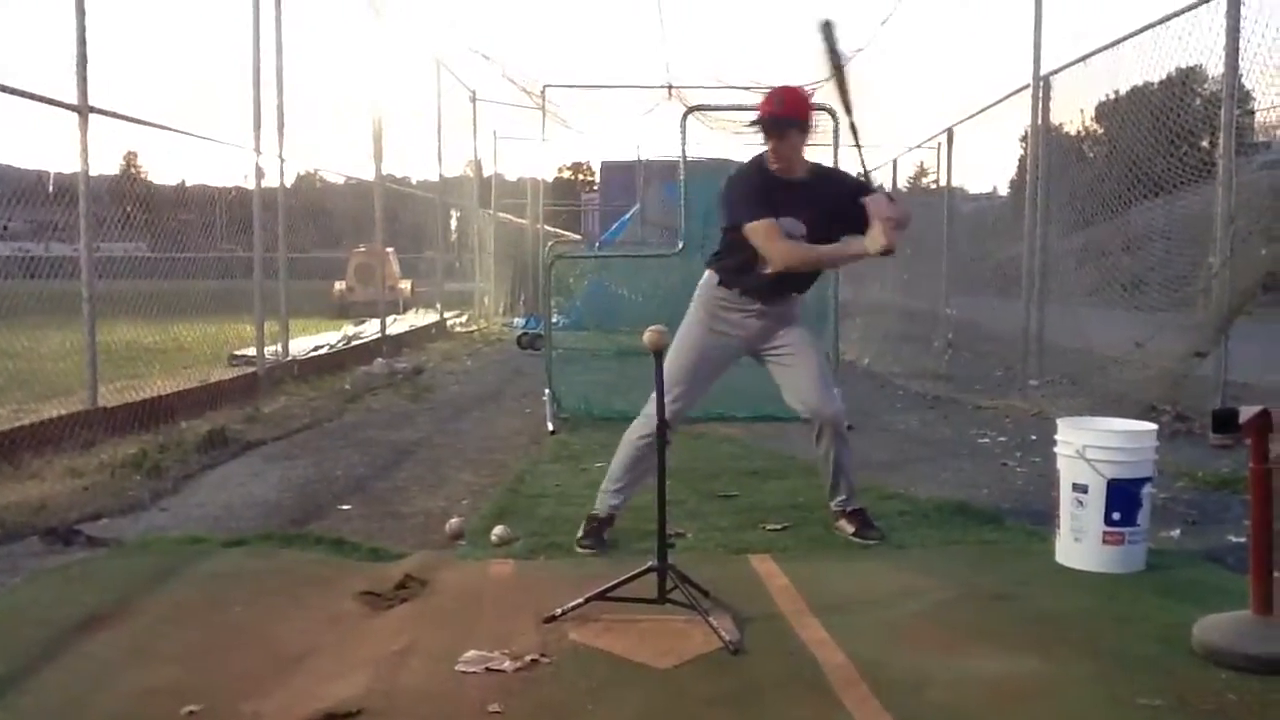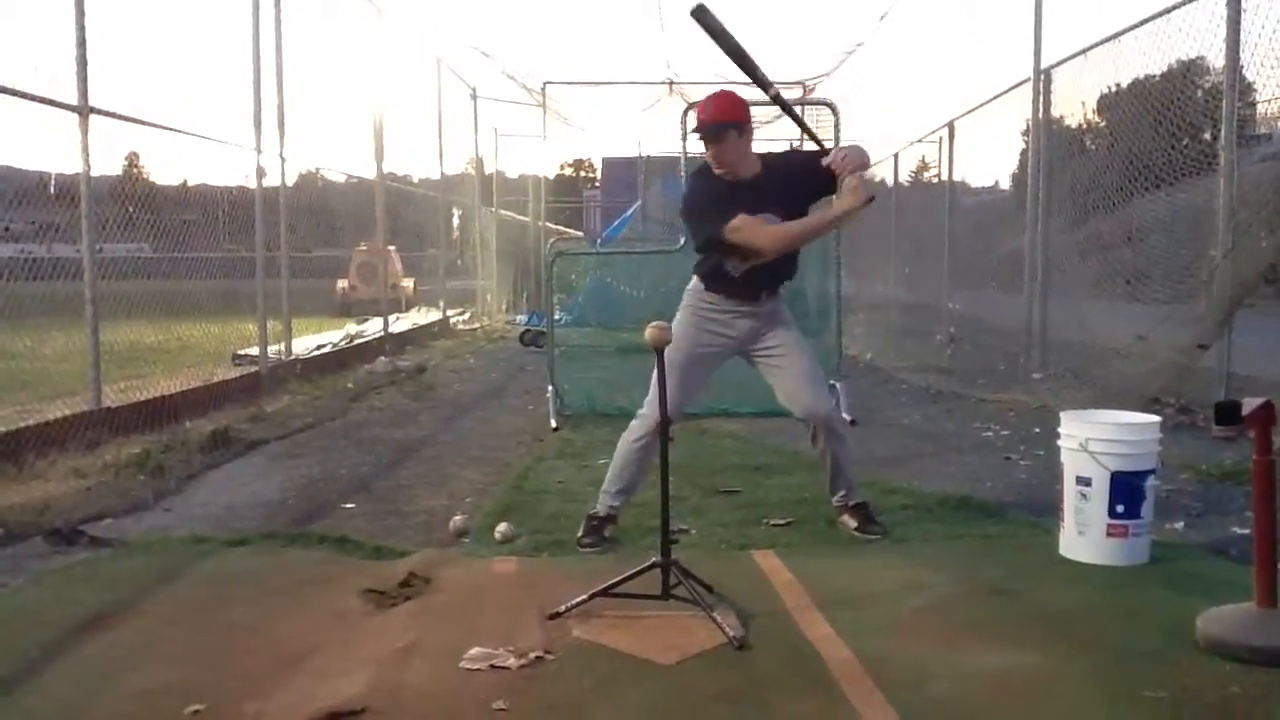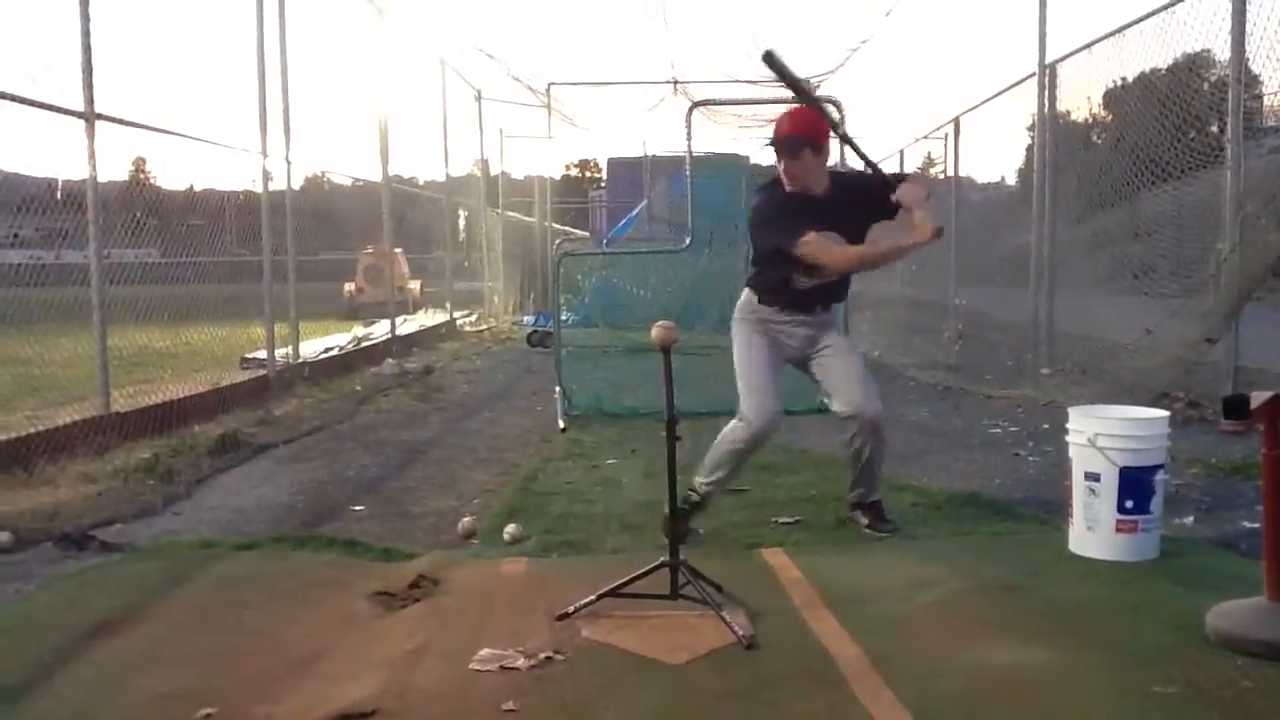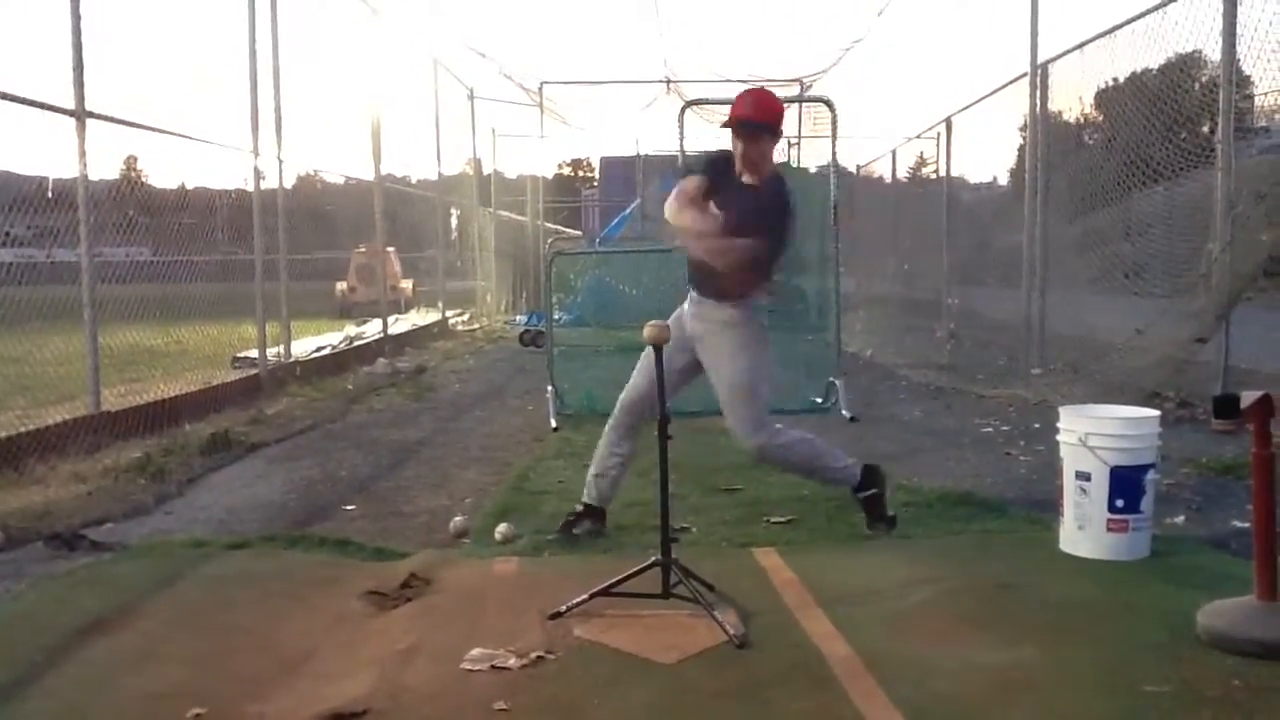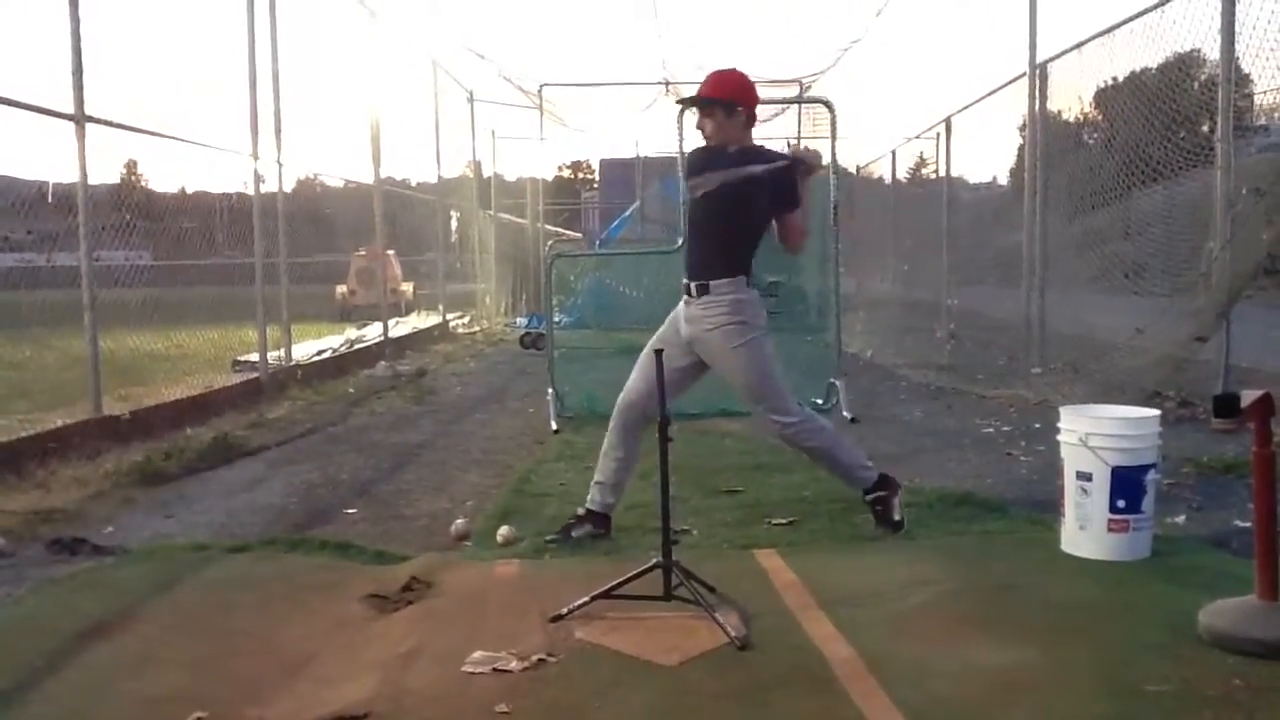
dt=0.4s
person 1, frame 1
left shoulder: (834, 186)
right shoulder: (745, 183)
left elbow: (893, 217)
right elbow: (781, 255)
left wrist: (884, 212)
right wrist: (864, 246)
left hip: (780, 313)
right hip: (721, 306)
left knee: (828, 410)
right knee: (661, 413)
left ankle: (845, 506)
right ankle: (605, 510)
person 1, frame 2
left shoulder: (790, 170)
right shoulder: (701, 192)
left elbow: (856, 158)
right elbow: (770, 240)
left wrist: (846, 164)
right wrist: (843, 207)
left hip: (768, 312)
right hip: (708, 309)
left knee: (820, 409)
right knee: (656, 414)
left ankle: (847, 501)
right ankle: (604, 511)
person 1, frame 3
left shoulder: (858, 190)
right shoulder: (771, 207)
left elbow: (918, 191)
right elbow: (839, 261)
left wrist: (914, 201)
right wrist: (914, 239)
left hip: (820, 323)
right hip: (764, 319)
left knee: (862, 411)
right knee: (760, 418)
left ankle: (863, 498)
right ankle: (698, 492)
person 1, frame 4
left shoulder: (772, 205)
right shoulder: (720, 163)
left elbow: (741, 288)
right elbow: (676, 206)
right wrist: (702, 230)
left hip: (735, 321)
right hip: (694, 308)
left knee: (755, 438)
right knee: (631, 405)
left ankle: (863, 480)
right ankle: (593, 507)
person 1, frame 5
left shoulder: (703, 164)
right shoulder: (779, 166)
right elbow: (796, 244)
right wrist: (798, 173)
left hip: (726, 309)
right hip: (691, 307)
left knee: (786, 416)
right knee: (631, 406)
left ankle: (878, 486)
right ankle: (598, 511)
